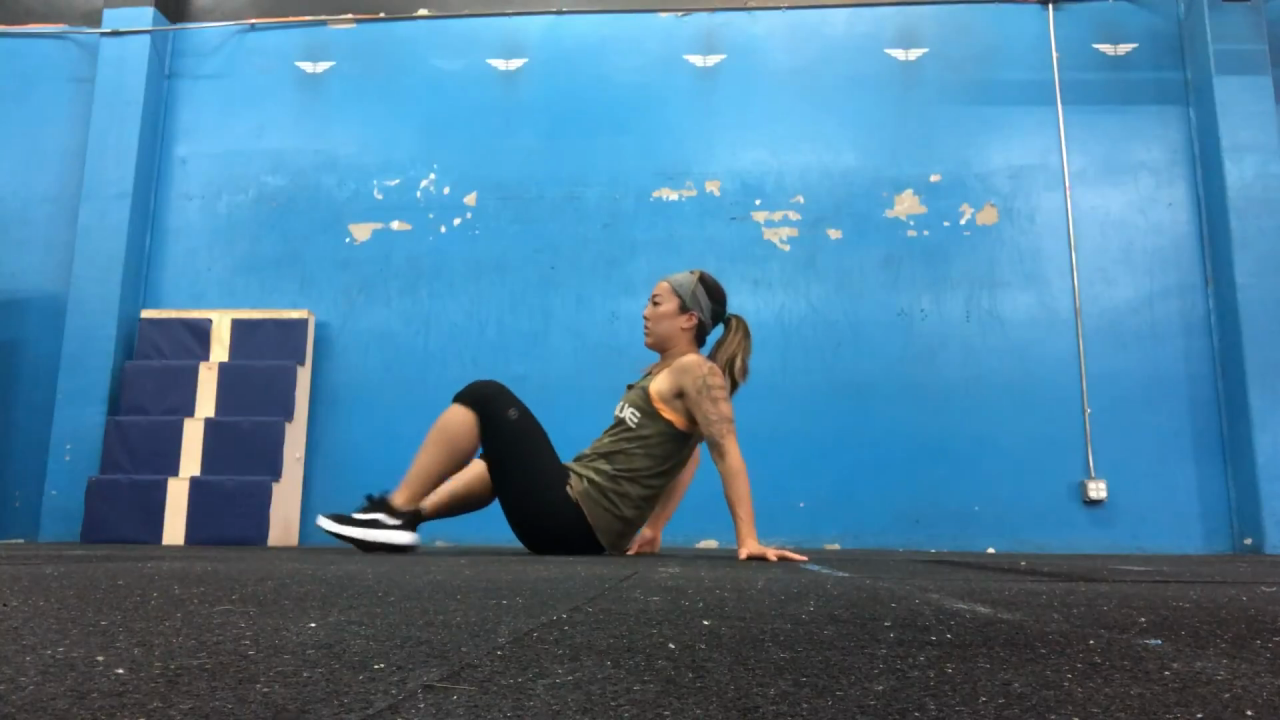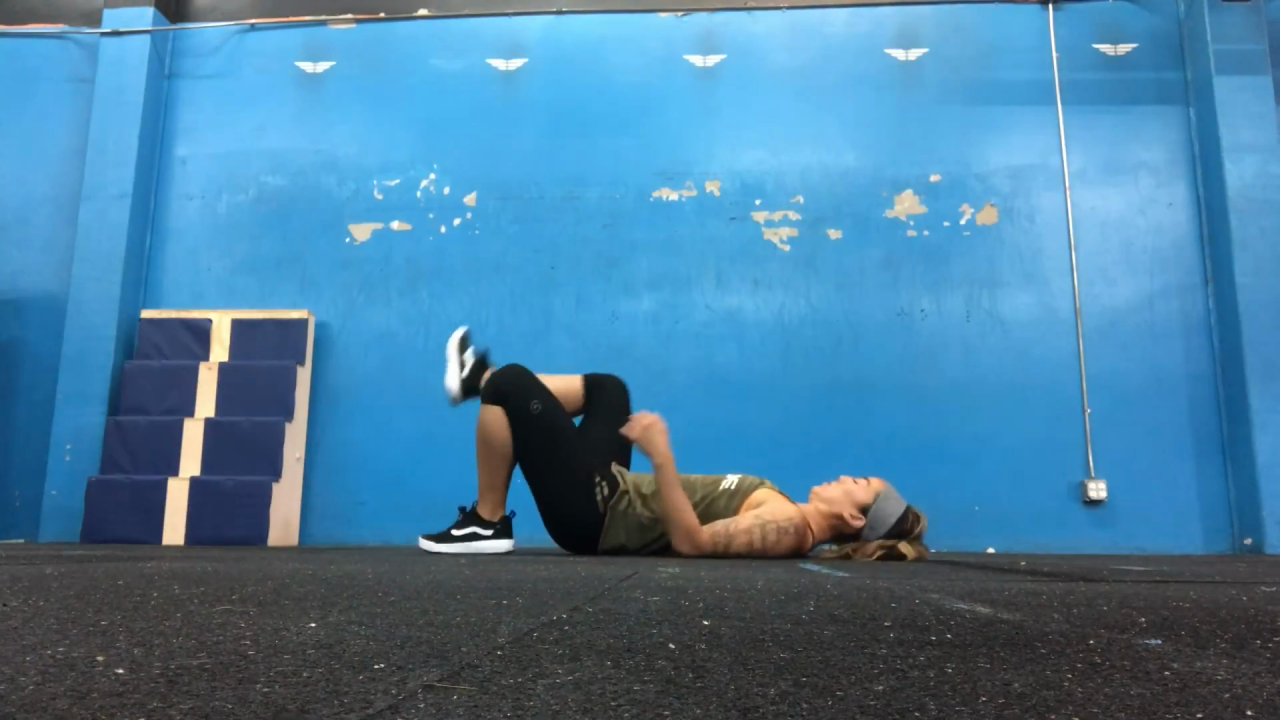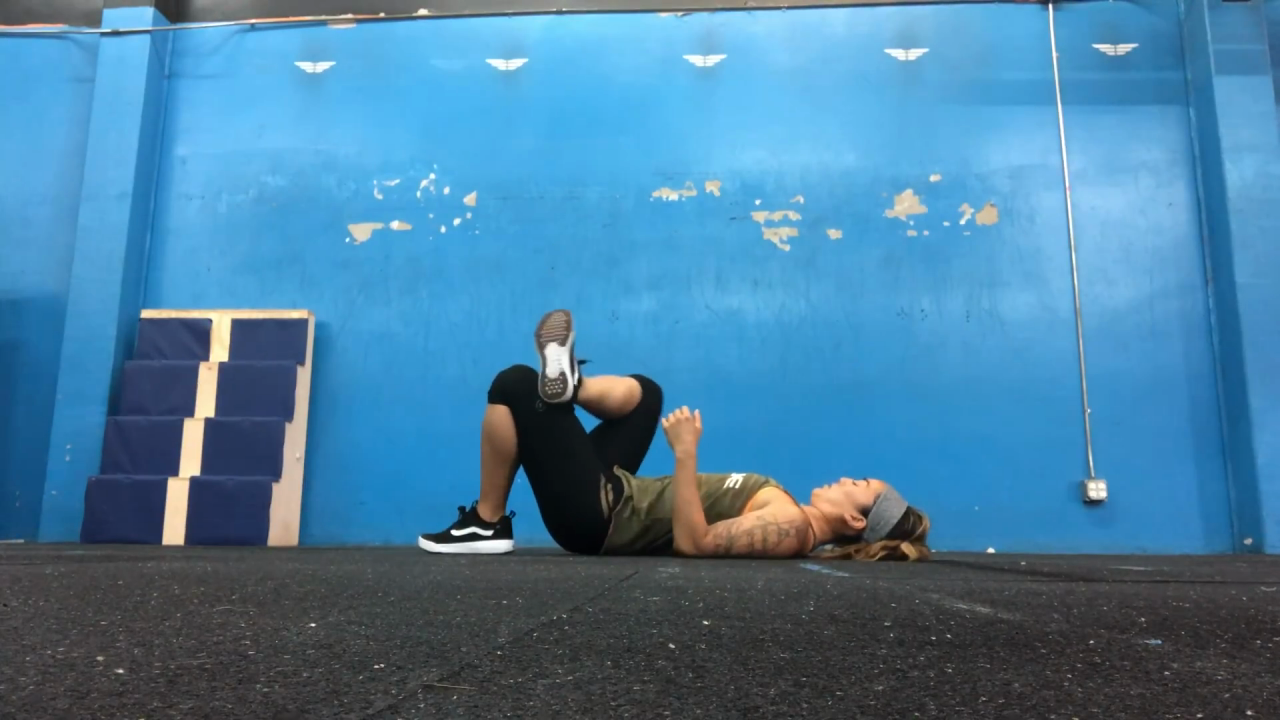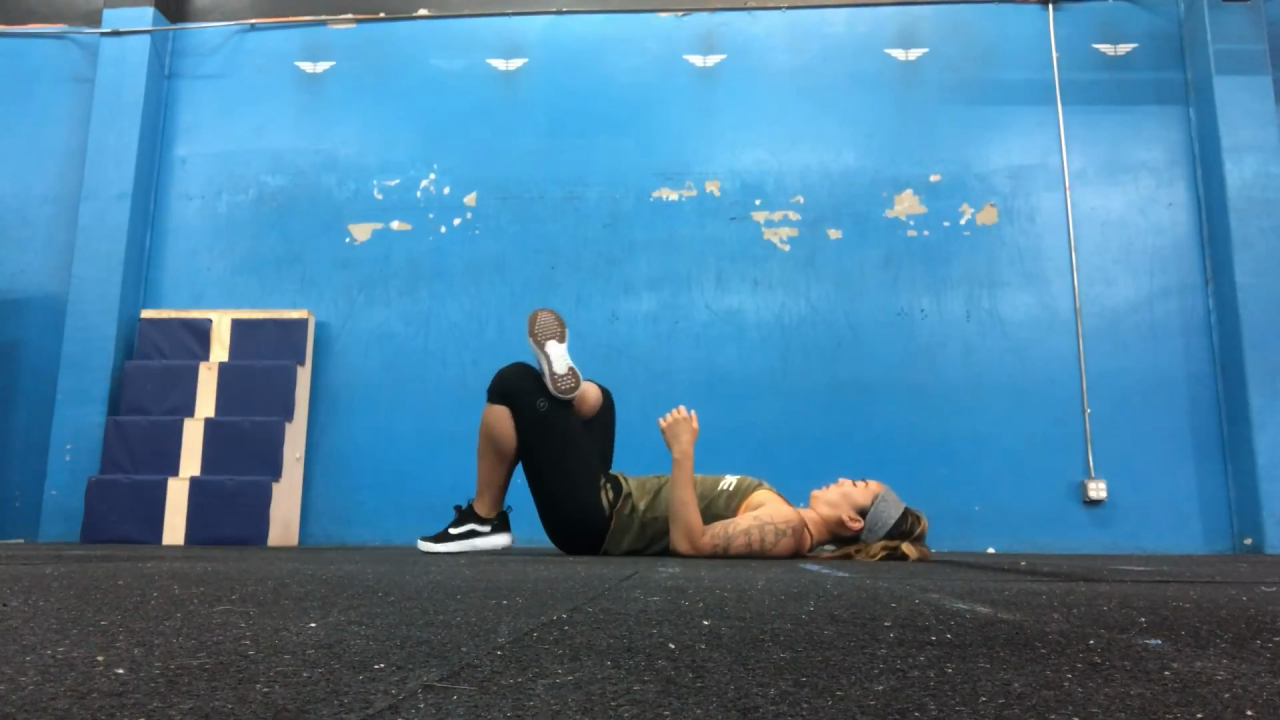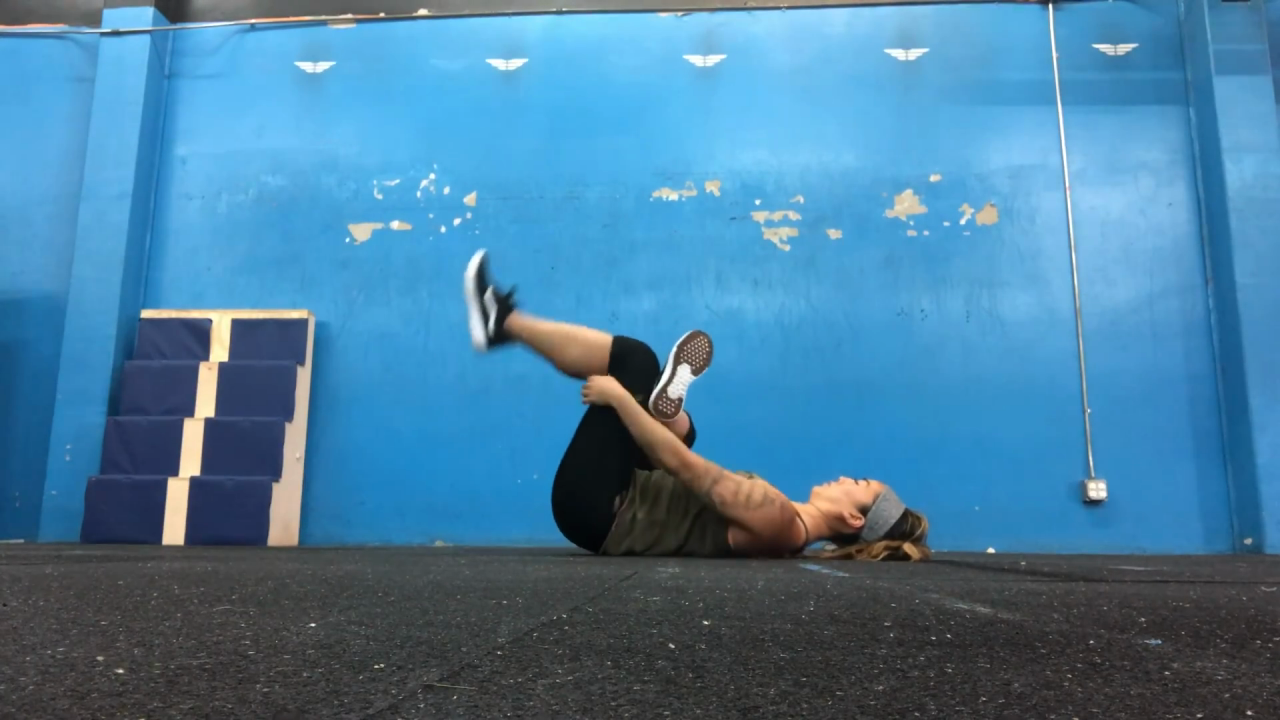
dt=1s
person 1, frame 1
left shoulder: (696, 372)
right shoulder: (661, 372)
left elbow: (727, 452)
right elbow: (684, 455)
left wrist: (748, 538)
right wrist: (652, 527)
left hip: (569, 522)
right hip: (578, 523)
left knee: (484, 397)
right knee: (502, 456)
left ankle: (394, 513)
right ankle: (403, 518)
person 1, frame 2
left shoulder: (787, 530)
right shoulder: (792, 515)
left elbow: (690, 540)
left wrist: (661, 455)
left hip: (593, 514)
right hip: (612, 494)
left knee: (514, 382)
right knee: (607, 389)
left ankle: (486, 525)
right ankle: (479, 380)
person 1, frame 3
left shoulder: (790, 530)
right shoulder: (791, 516)
left elbow: (691, 540)
left wrist: (685, 453)
left hip: (593, 518)
right hip: (613, 496)
left knee: (514, 384)
right knee: (644, 391)
left ankle: (486, 524)
right ankle: (570, 385)
person 1, frame 4
left shoulder: (787, 533)
right shoulder: (791, 523)
left elbow: (689, 541)
left wrist: (682, 453)
left hip: (592, 521)
right hip: (608, 503)
left knee: (514, 382)
left ankle: (484, 518)
right ankle: (565, 383)
person 1, frame 5
left shoulder: (777, 521)
right shoulder: (786, 523)
left elbow: (682, 466)
left wrist: (619, 397)
right wrist: (659, 420)
left hip: (598, 516)
right hip: (614, 515)
left knee: (632, 357)
left ankle: (506, 322)
